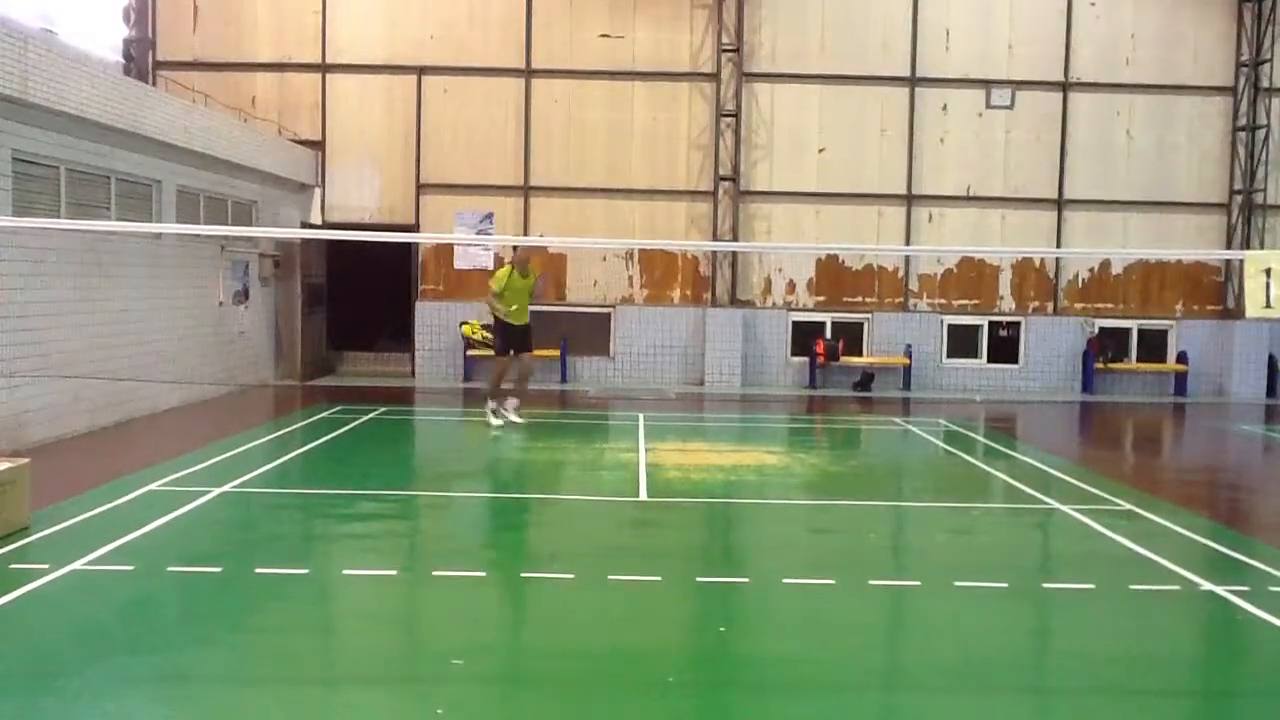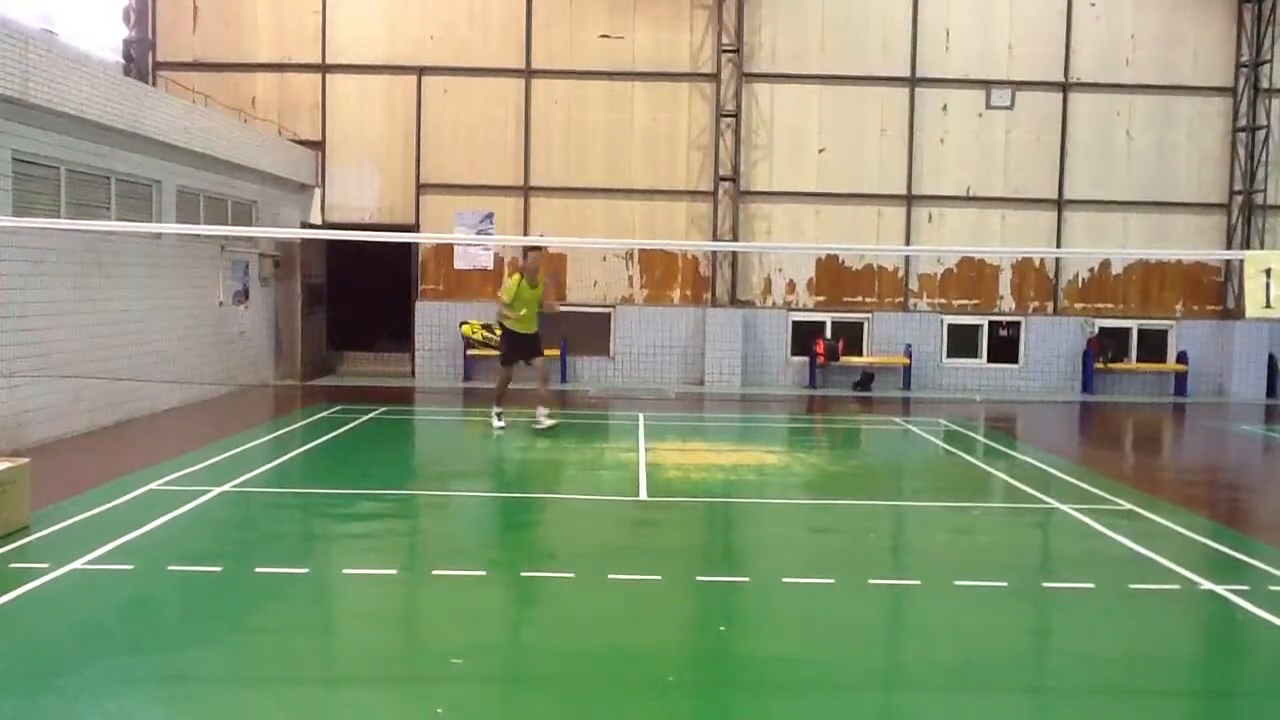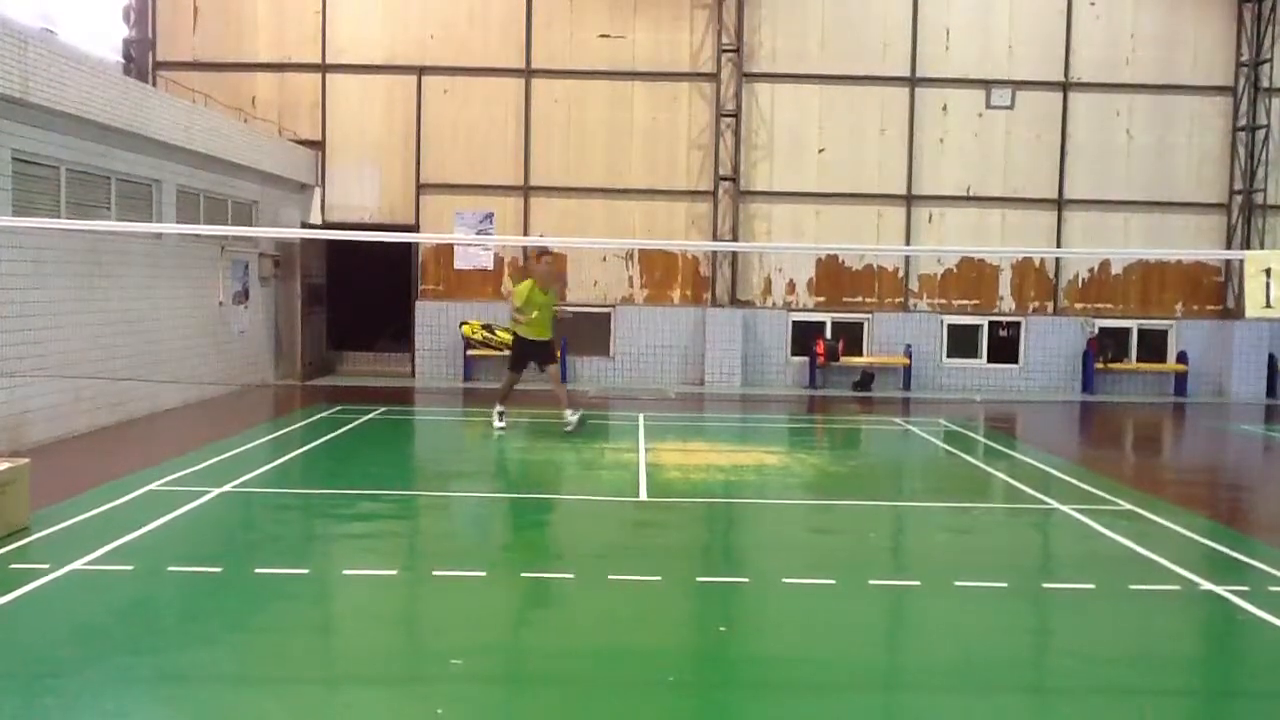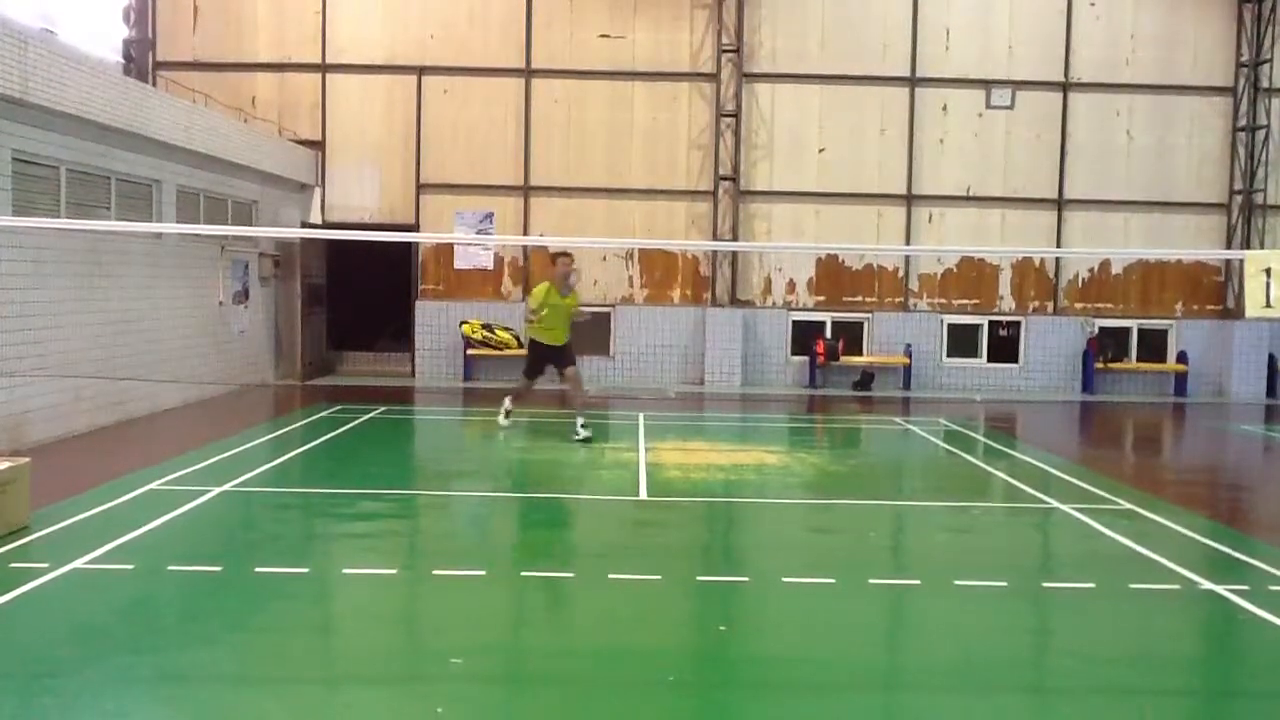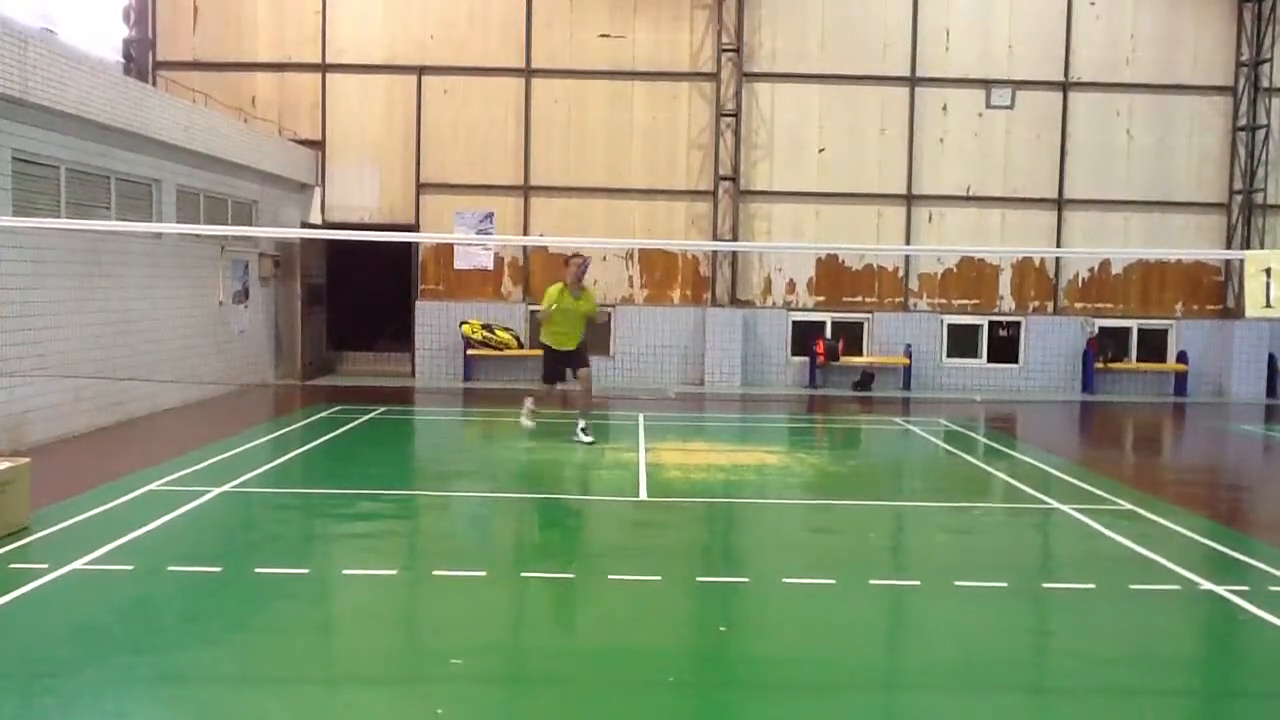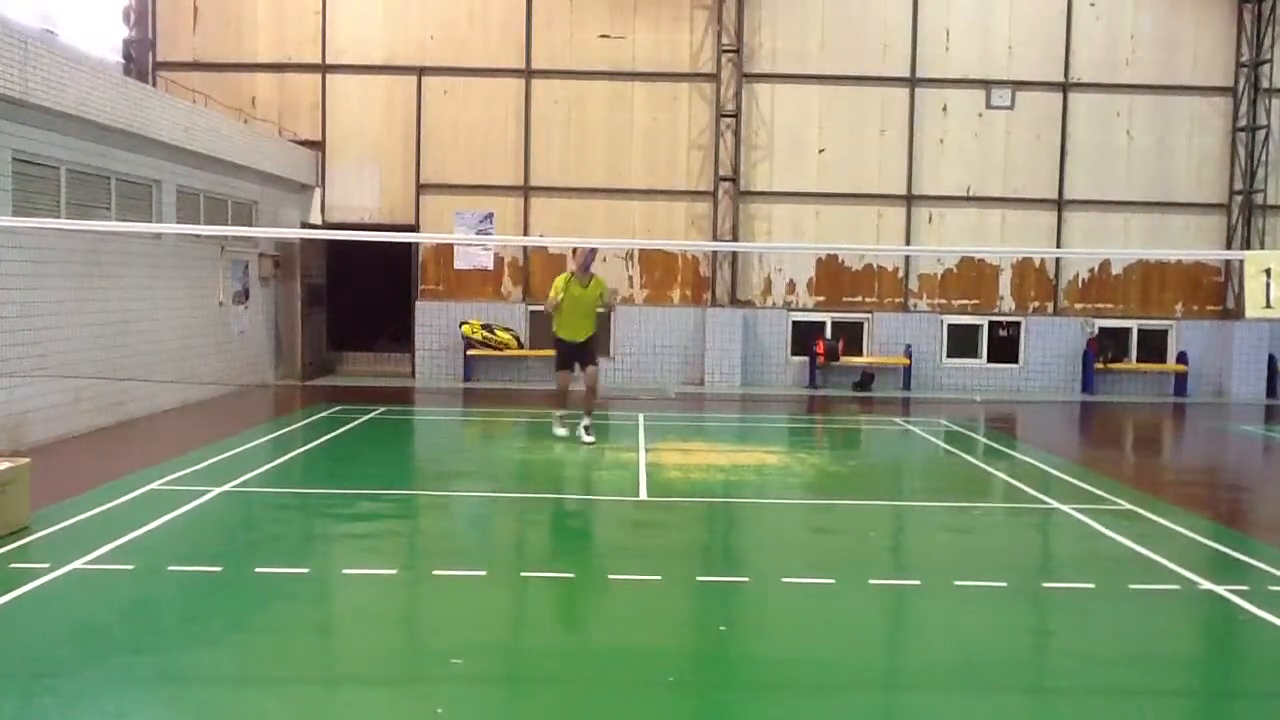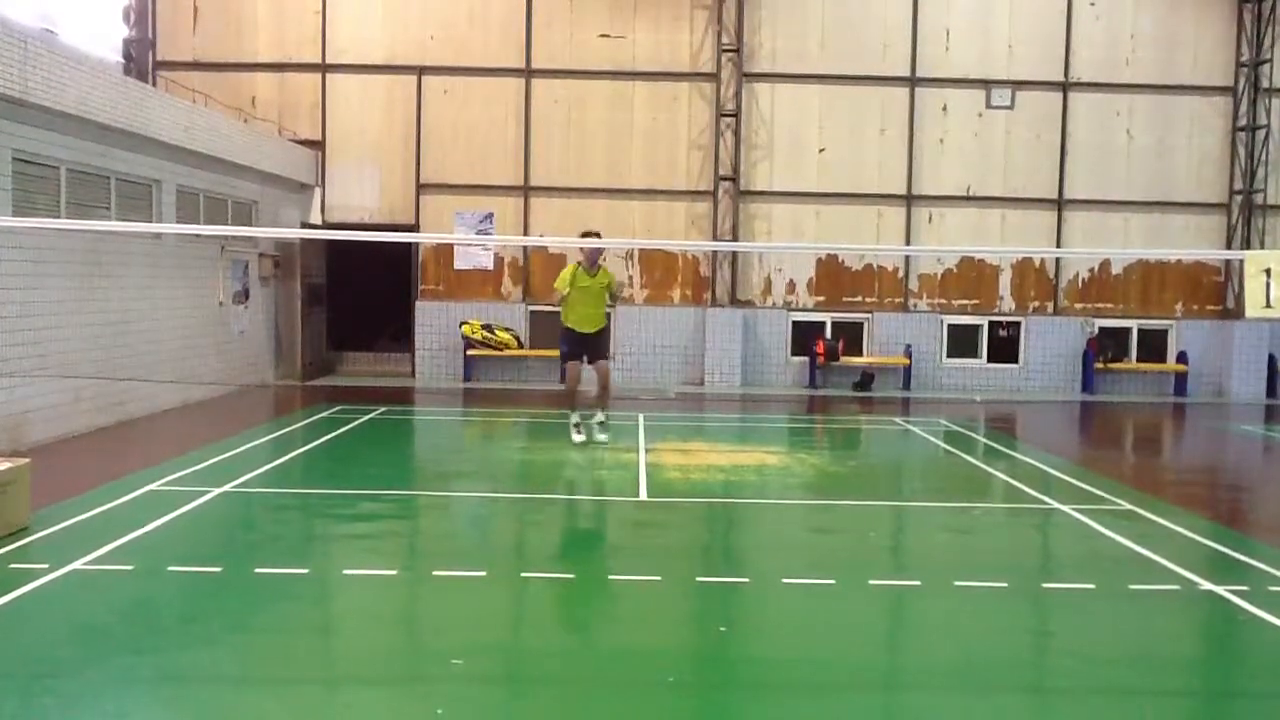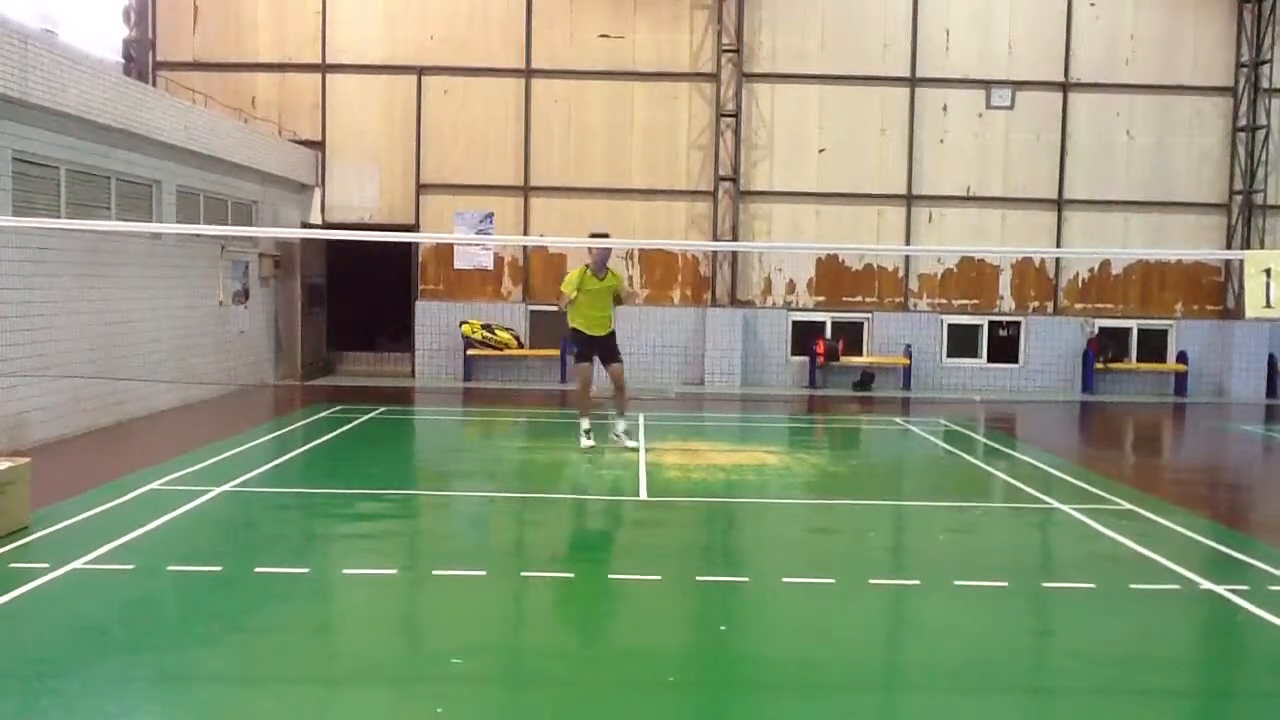
dt=0.1s
person 1, frame 1
left shoulder: (532, 274)
right shoulder: (504, 273)
right elbow: (490, 297)
left wrist: (537, 291)
right wrist: (500, 308)
left hip: (523, 325)
right hip: (504, 324)
left knee: (525, 368)
right knee: (502, 367)
left ankle: (510, 407)
right ankle: (492, 407)
person 1, frame 2
left shoulder: (541, 282)
right shoulder: (514, 282)
right elbow: (501, 307)
left wrist: (550, 306)
right wrist: (510, 316)
left hip: (531, 333)
right hip: (511, 332)
left knee: (542, 371)
right knee: (506, 376)
left ankle: (542, 415)
right ankle: (497, 411)
person 1, frame 3
left shoulder: (555, 288)
right shoulder: (525, 288)
right elbow: (513, 313)
right wrist: (521, 320)
left hip: (545, 339)
right hip: (523, 338)
left knee: (555, 376)
right knee: (512, 380)
left ankle: (570, 415)
right ankle: (499, 410)
person 1, frame 4
left shoulder: (573, 292)
right shoulder: (542, 290)
right elbow: (528, 314)
left wrist: (579, 316)
right wrist: (533, 319)
left hip: (561, 343)
right hip: (539, 342)
left knee: (574, 377)
right knee: (527, 386)
left ankle: (580, 425)
right ankle: (508, 404)
person 1, frame 5
left shoulder: (588, 294)
right shoulder: (554, 292)
left elbow: (594, 318)
right elbow: (540, 317)
left wrist: (598, 316)
right wrist: (544, 315)
left hip: (575, 346)
right hip: (552, 346)
left knee: (585, 380)
right knee: (547, 392)
left ankle: (581, 426)
right ankle: (530, 404)
person 1, frame 6
left shoulder: (598, 283)
right shoulder: (562, 280)
left elbow: (607, 306)
right elbow: (549, 307)
left wrist: (609, 301)
right wrist: (552, 304)
left hip: (587, 338)
right hip: (564, 338)
left knee: (591, 381)
right knee: (563, 385)
left ankle: (585, 424)
right ankle: (560, 414)
person 1, frame 7
left shoulder: (606, 275)
right shoulder: (569, 272)
left elbow: (614, 298)
right elbow: (555, 299)
left wrist: (617, 293)
right wrist: (559, 297)
left hip: (597, 331)
right hip: (573, 330)
left knee: (604, 377)
right knee: (573, 380)
left ankle: (599, 421)
right ankle: (575, 421)
person 1, frame 8
left shoulder: (614, 277)
right shoulder: (577, 275)
left elbow: (618, 301)
right elbow: (562, 303)
left wrist: (625, 296)
right wrist: (566, 301)
left hip: (606, 333)
right hip: (581, 332)
left knee: (619, 379)
right knee: (584, 379)
left ankle: (620, 429)
right ankle: (585, 429)
